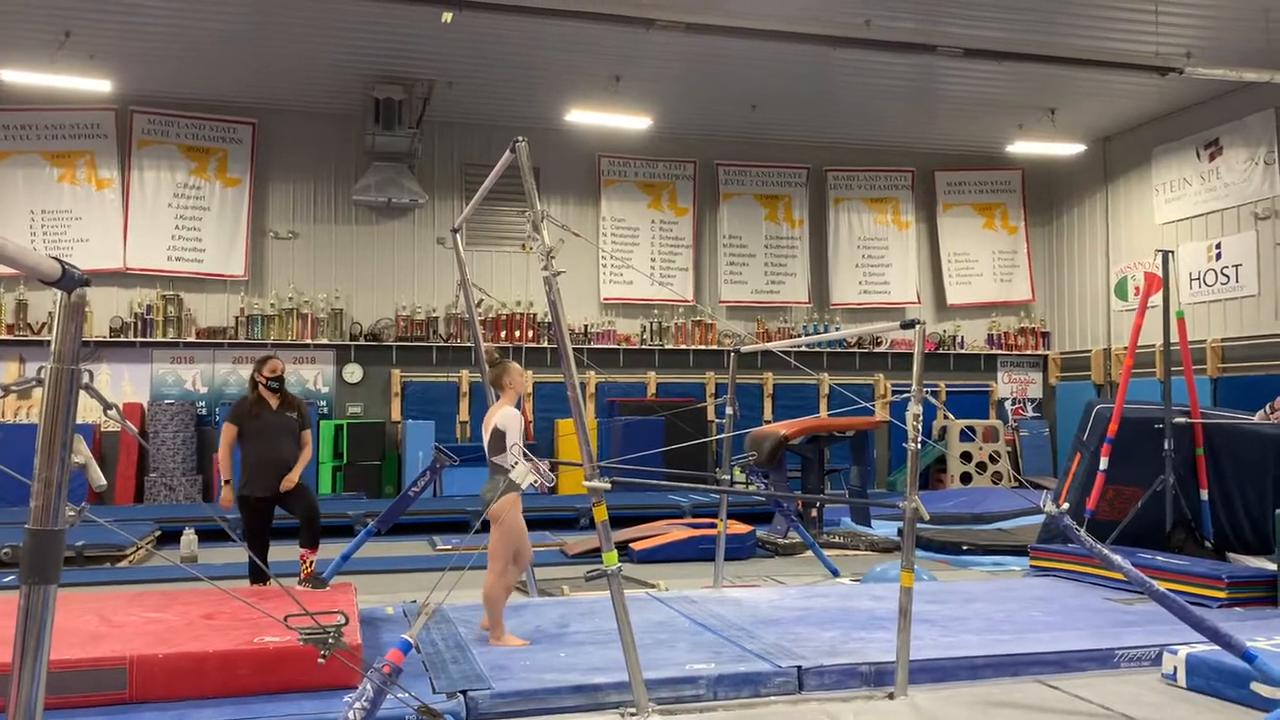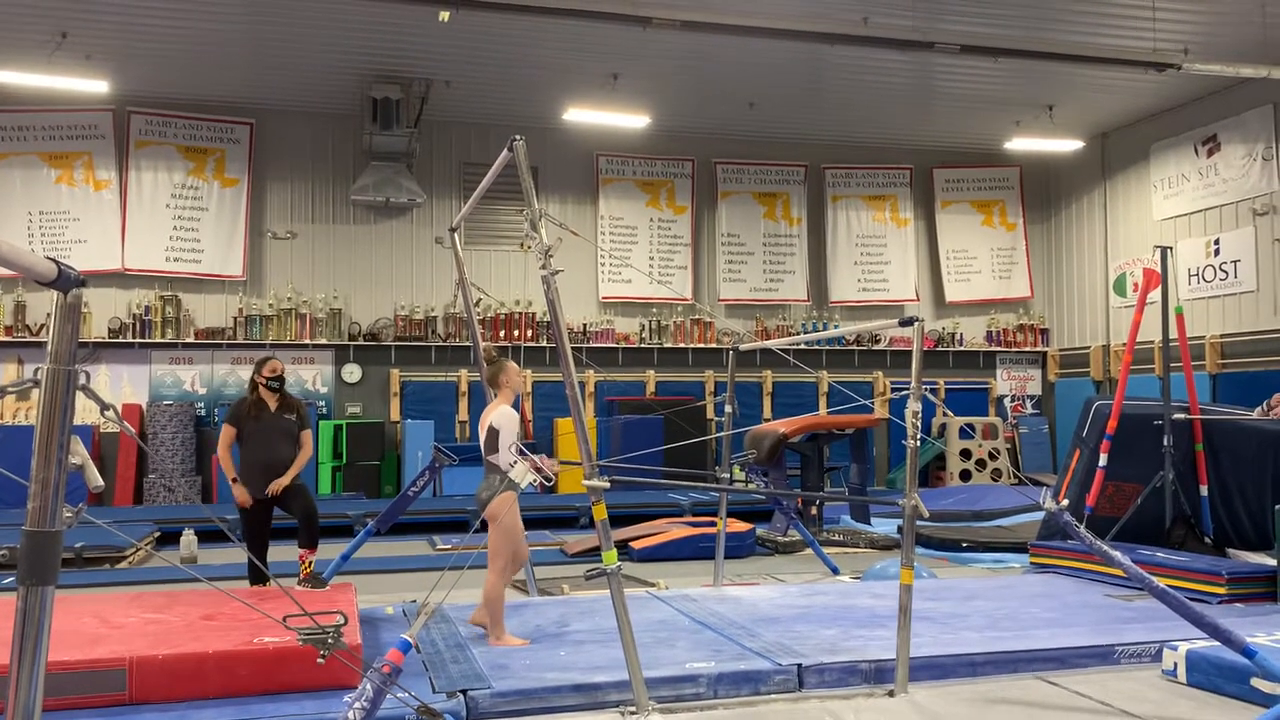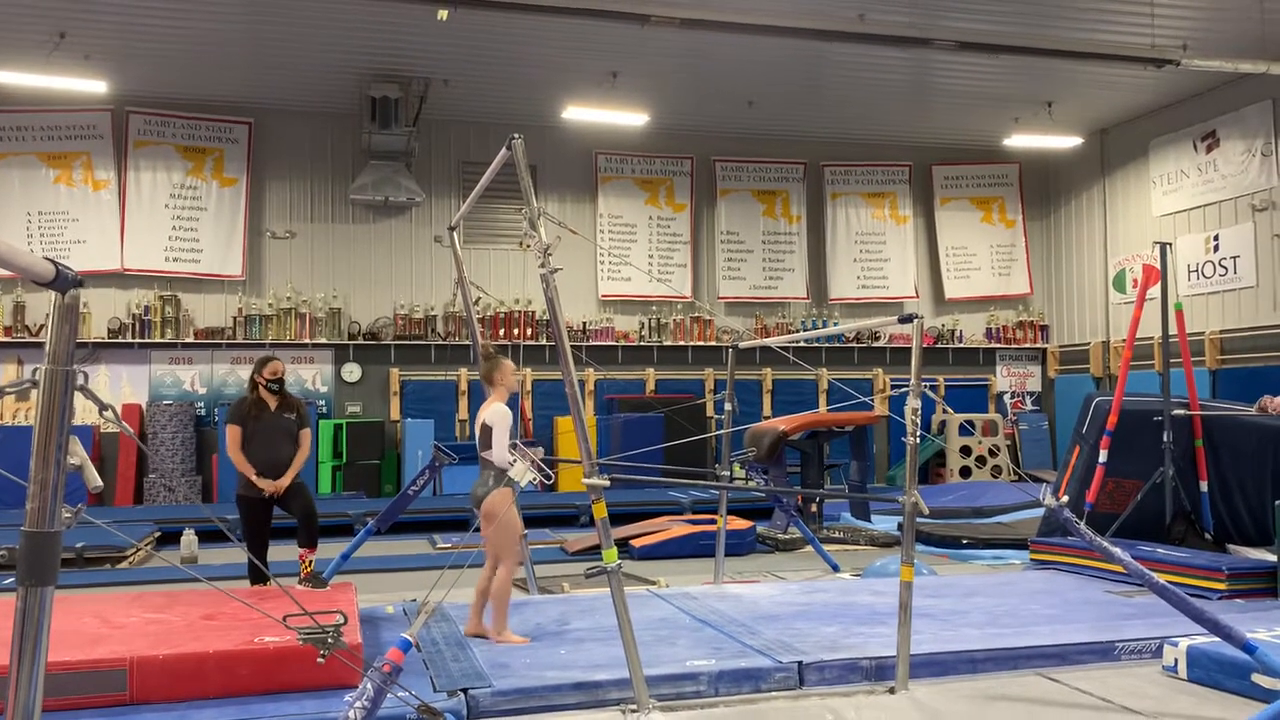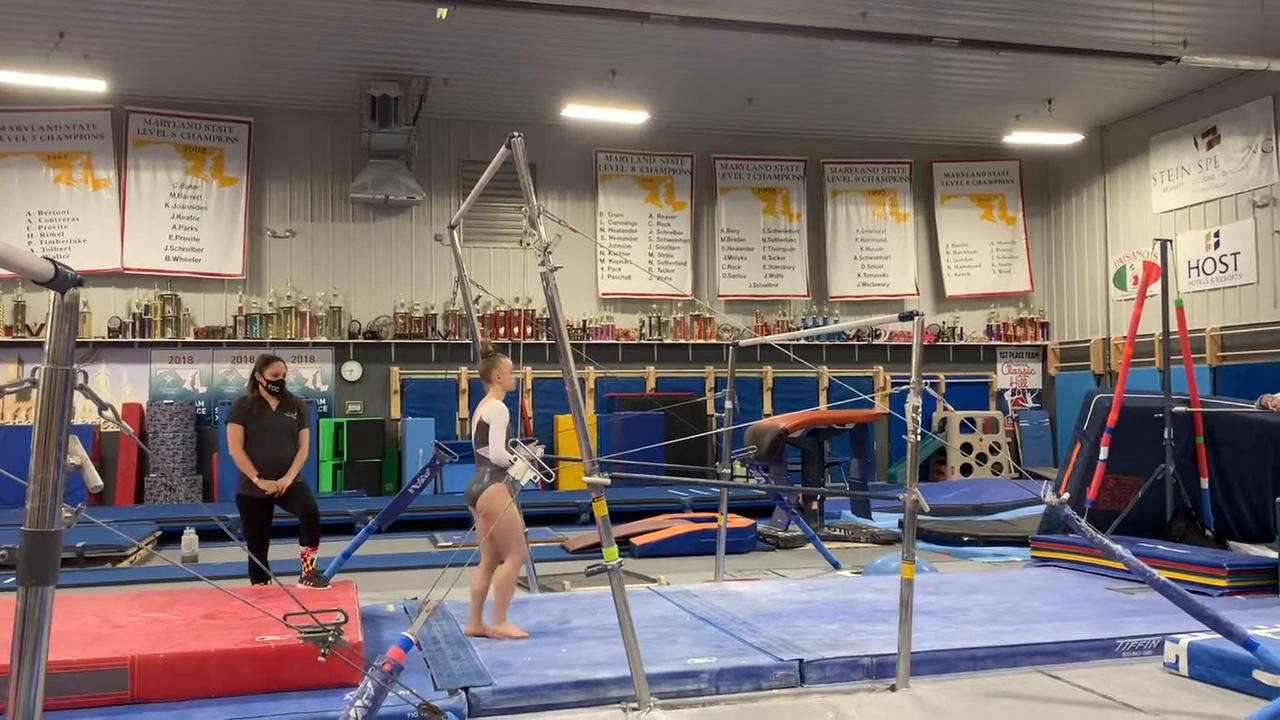
dt=0.2s
person 1, frame 1
left shoulder: (493, 413)
right shoulder: (512, 415)
right elbow: (514, 463)
left hip: (495, 490)
right hip: (505, 494)
left knee: (522, 559)
right knee: (499, 567)
left ankle: (492, 617)
right ankle: (498, 633)
person 1, frame 2
left shoulder: (489, 412)
right shoulder: (508, 414)
right elbow: (507, 462)
left hip: (490, 489)
right hip: (501, 493)
left knee: (519, 558)
right knee: (500, 567)
left ankle: (483, 612)
right ankle: (498, 633)
person 1, frame 3
left shoulder: (486, 409)
right shoulder: (501, 411)
right elbow: (501, 458)
left hip: (484, 488)
right hip: (496, 490)
left knee: (495, 561)
right knee: (508, 561)
left ankle: (475, 622)
right ankle: (501, 629)
person 1, frame 4
left shoulder: (483, 407)
right shoulder: (498, 408)
right elbow: (497, 455)
left wrist: (518, 457)
left hip: (478, 486)
right hip: (491, 488)
left knee: (490, 560)
right knee: (517, 555)
left ankle: (476, 622)
right ankle: (499, 620)
person 2, frame 1
left shoulder: (296, 406)
right shoulder: (243, 407)
left elbow: (307, 446)
right elbow: (225, 447)
left wrist: (295, 473)
right wrist: (227, 484)
left hip: (287, 484)
right hip: (253, 488)
left knee: (311, 511)
right knee: (257, 546)
left ankle: (307, 574)
person 2, frame 2
left shoulder: (296, 407)
right shoulder: (242, 408)
left elbow: (307, 447)
right elbow: (223, 449)
left wrist: (287, 477)
right wrist: (235, 484)
left hip: (286, 483)
right hip: (251, 489)
left knee: (309, 512)
right knee: (256, 546)
left ankle: (306, 574)
person 2, frame 3
left shoulder: (295, 406)
right shoulder: (242, 407)
left elbow: (305, 446)
right elbow: (233, 450)
left wrist: (287, 478)
right wrist: (258, 479)
left hip: (287, 483)
right hip: (252, 488)
left knee: (308, 511)
right knee: (257, 546)
left ankle: (307, 574)
person 2, frame 4
left shoulder: (295, 405)
right shoulder: (243, 406)
left elbow: (304, 446)
right elbow: (235, 449)
left wrist: (289, 477)
right wrist: (259, 480)
left hip: (287, 482)
right hip: (252, 488)
left knee: (310, 509)
right knee: (257, 546)
left ankle: (308, 572)
